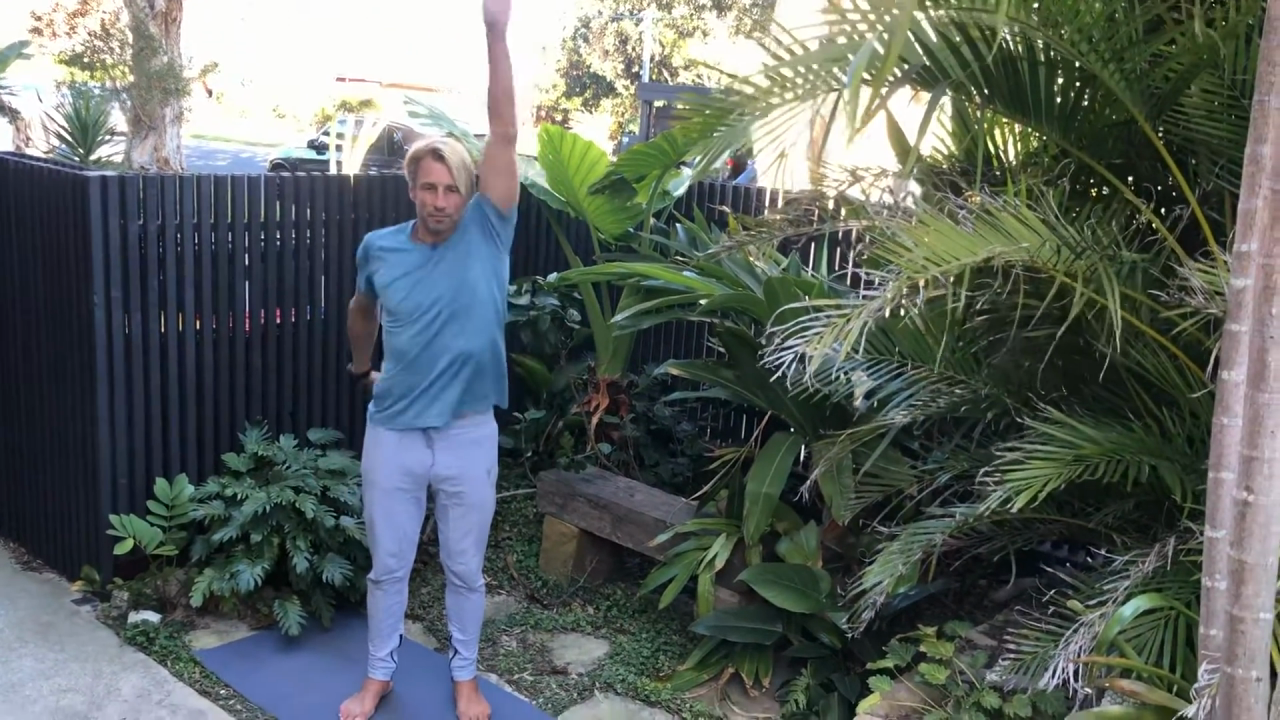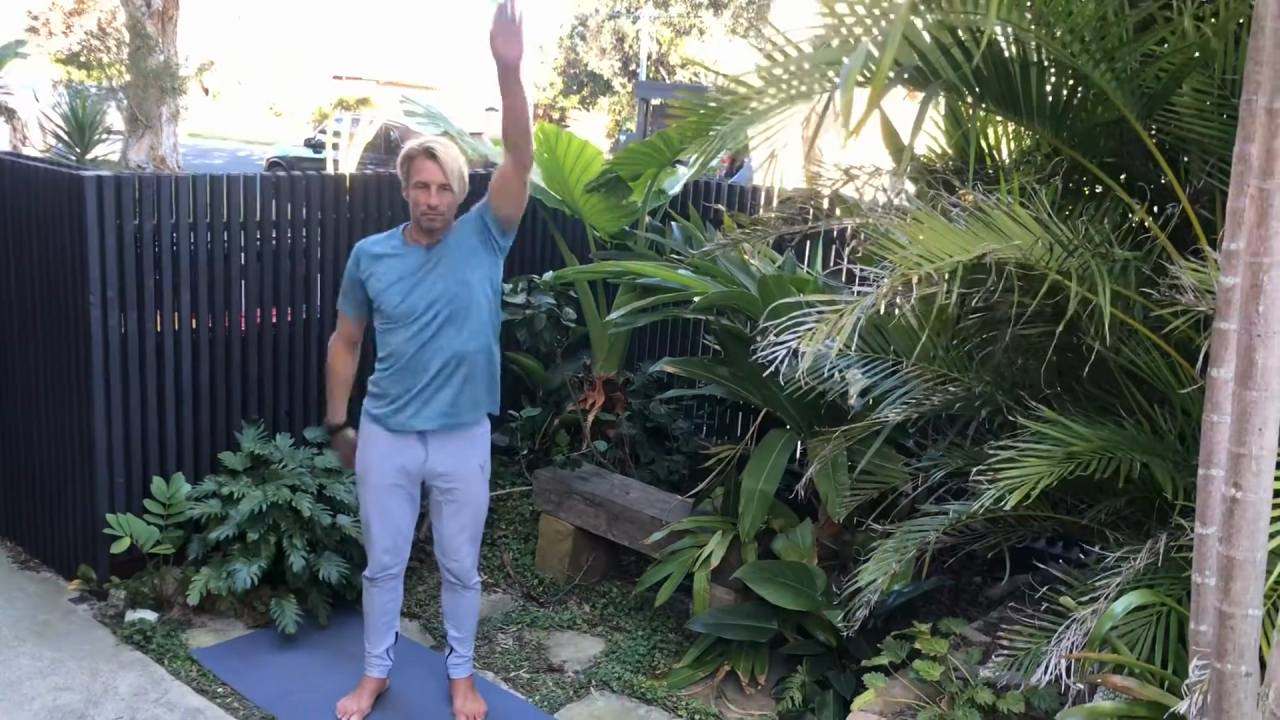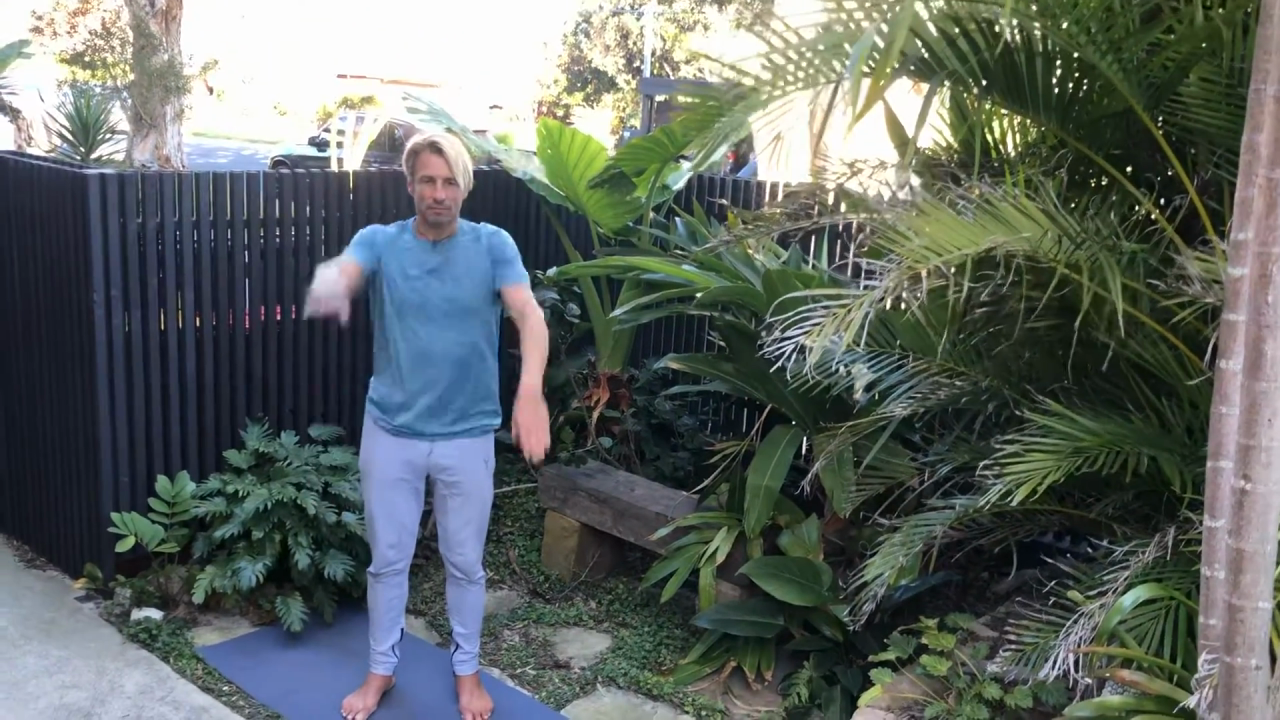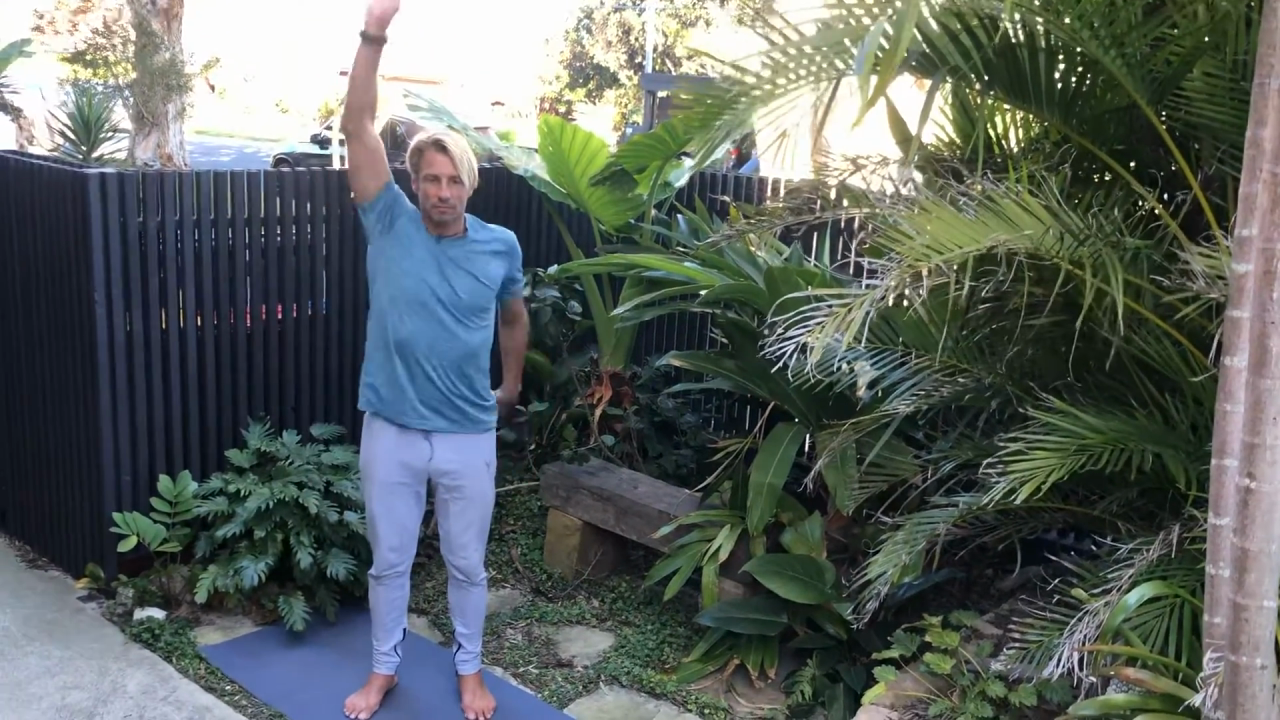
dt=0.3s
person 1, frame 1
left shoulder: (487, 234)
right shoulder: (378, 249)
left elbow: (503, 137)
right wrist: (359, 369)
left hip: (468, 437)
right hip: (392, 436)
left knee: (464, 570)
right knee: (387, 568)
person 1, frame 2
left shoulder: (483, 240)
right shoulder: (373, 251)
left elbow: (515, 162)
right elbow: (345, 337)
left wrist: (507, 65)
right wrist: (340, 418)
left hip: (463, 439)
right hip: (386, 437)
left knee: (461, 566)
right knee: (382, 564)
person 1, frame 3
left shoulder: (492, 244)
right shoulder: (379, 241)
left elbow: (528, 316)
right elbow: (342, 268)
left wrist: (530, 389)
right wrist: (329, 280)
left hip: (467, 436)
right hip: (391, 433)
left knee: (465, 563)
right knee: (388, 560)
left ankle: (466, 670)
right ankle: (381, 669)
person 1, frame 4
left shoulder: (500, 246)
right shoulder: (388, 225)
left elbow: (515, 322)
right elbow: (357, 128)
left wrist: (512, 384)
left hip: (468, 437)
right hip: (390, 432)
left knee: (466, 564)
right knee: (389, 561)
